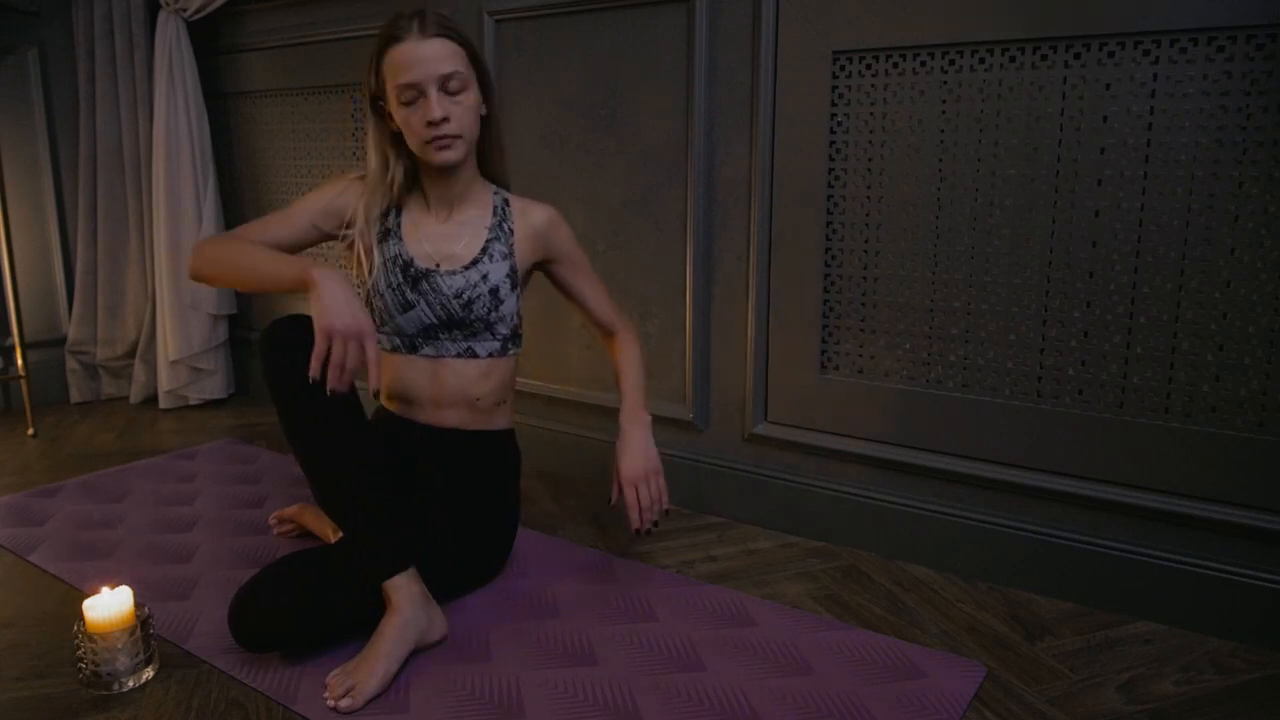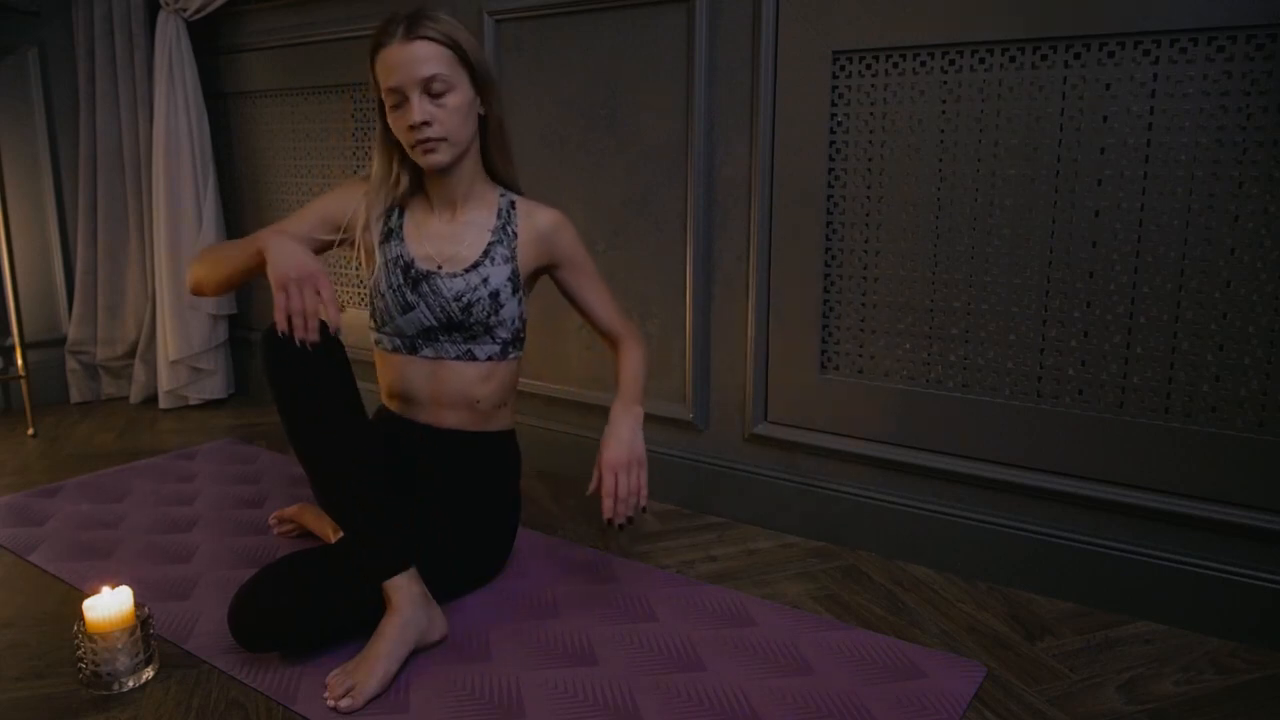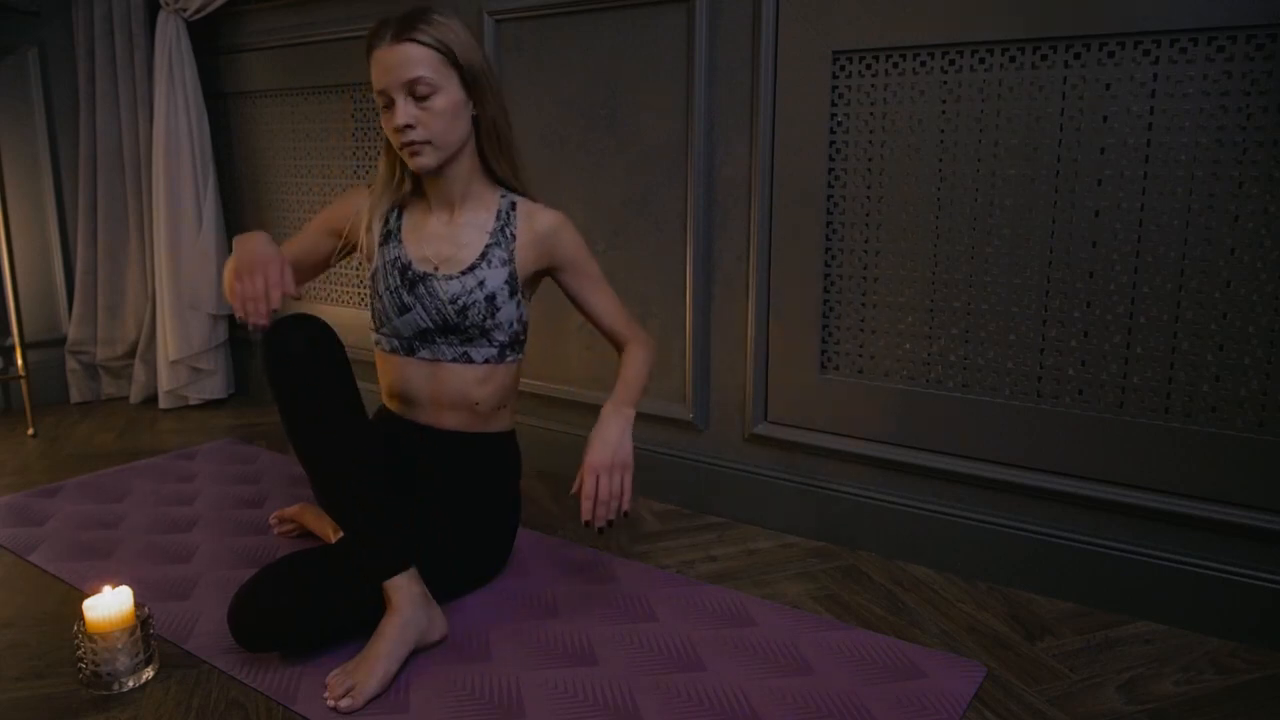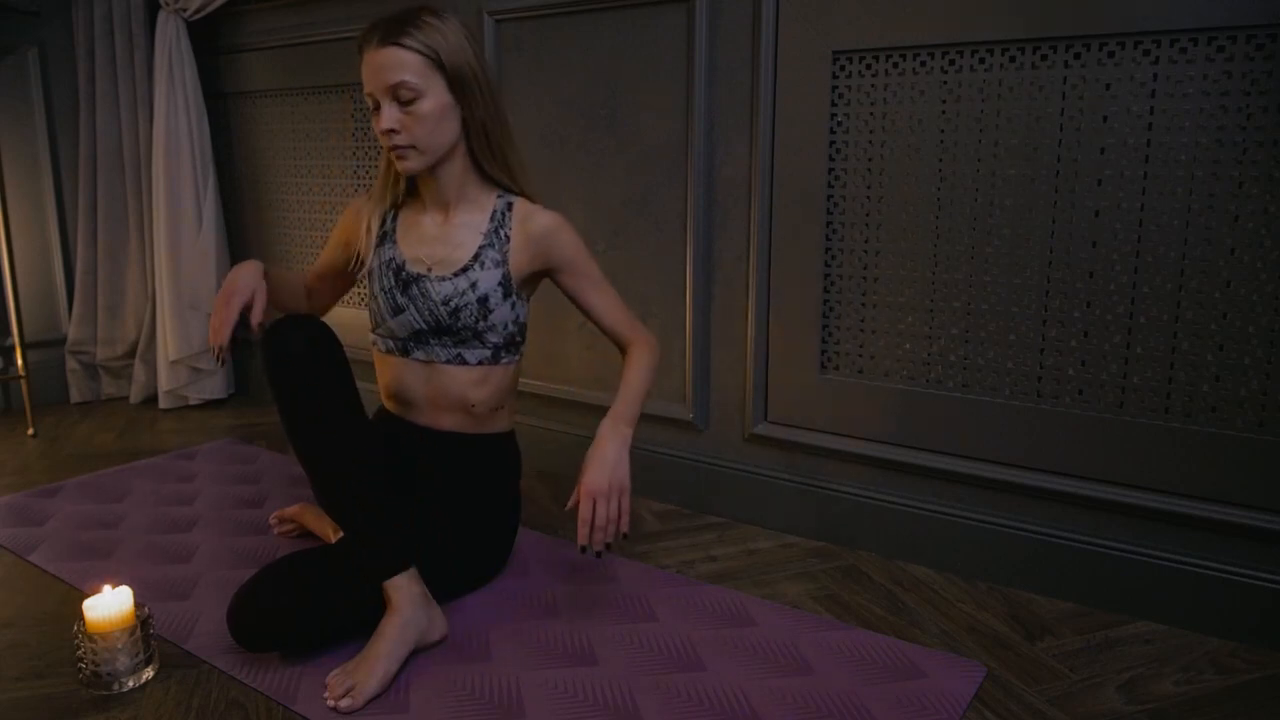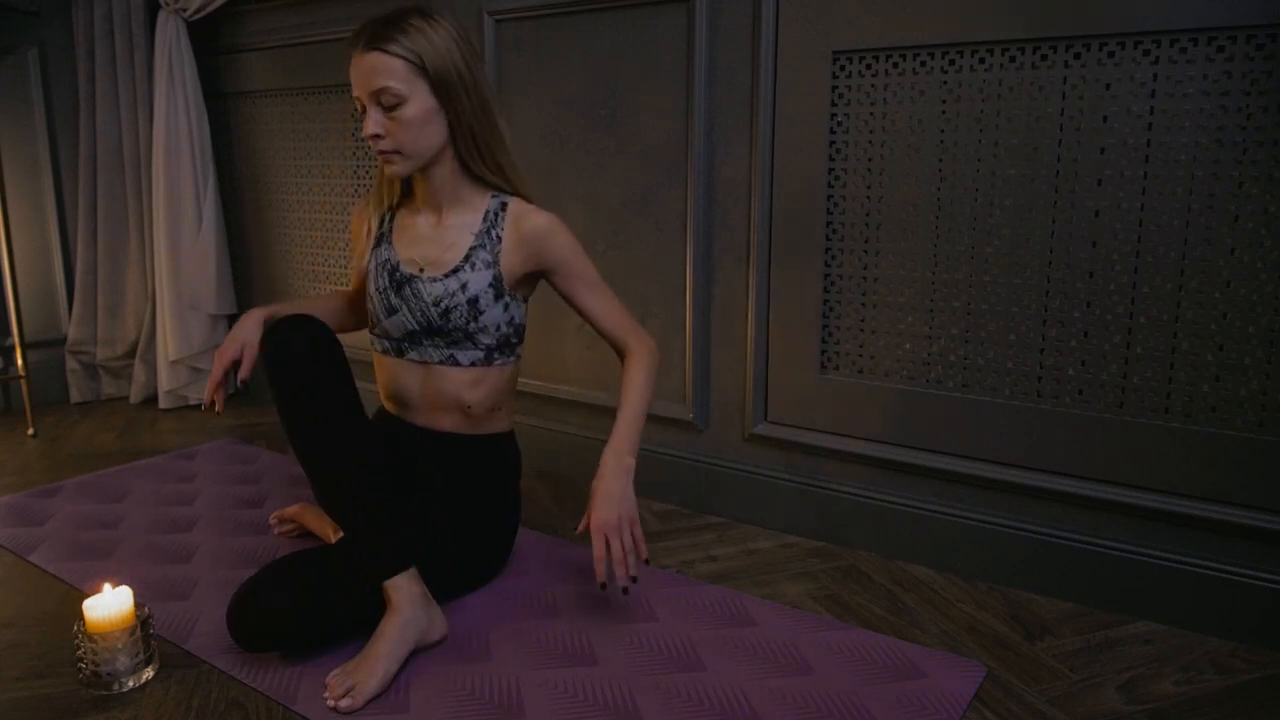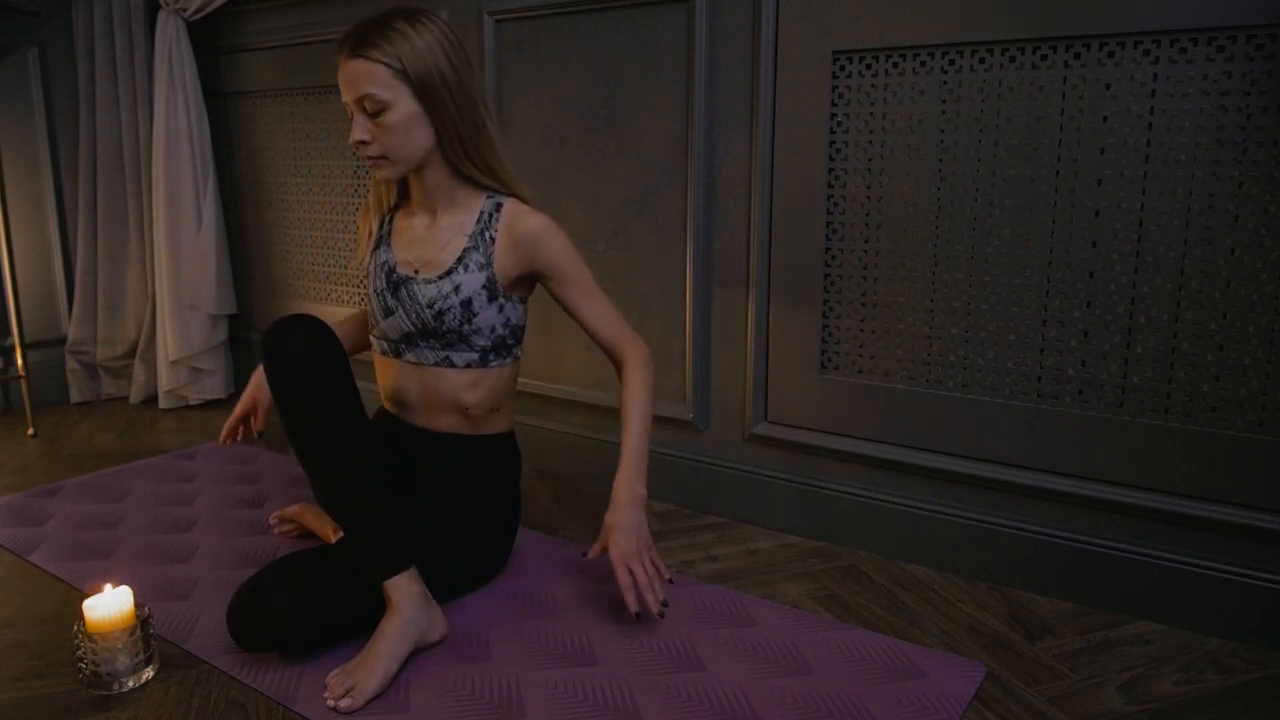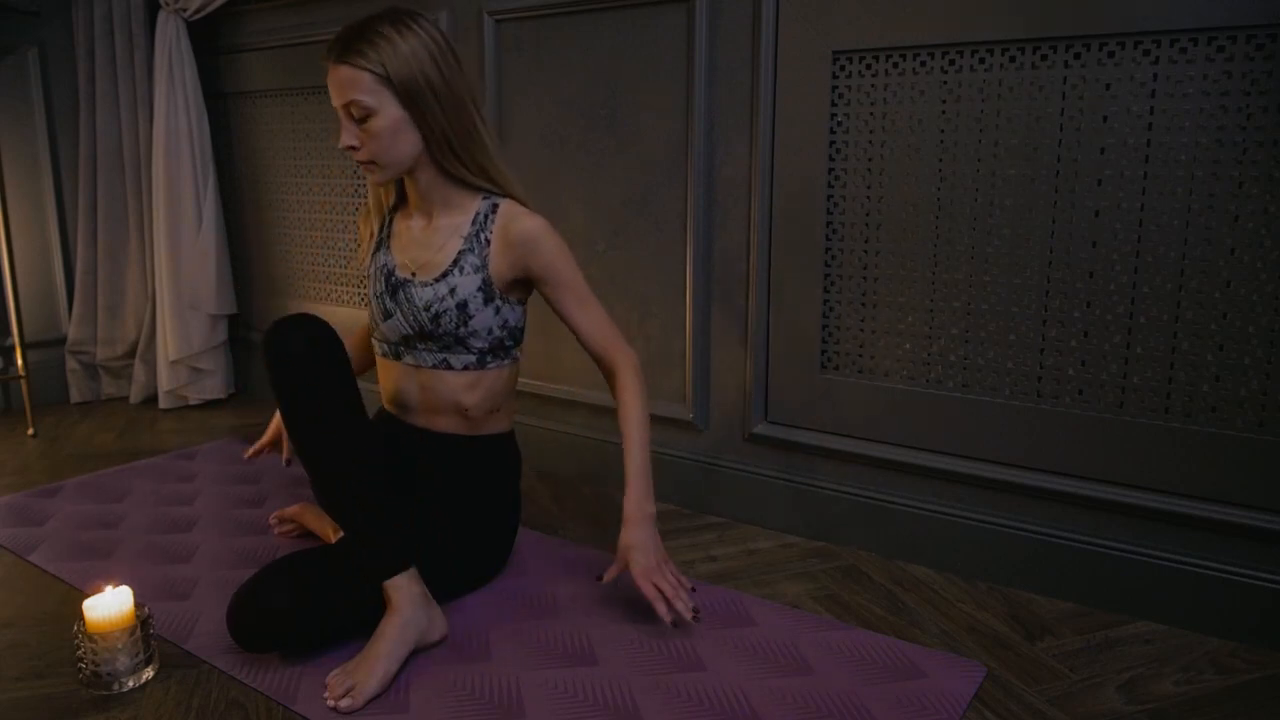
dt=0.2s
person 1, frame 1
left shoulder: (530, 224)
right shoulder: (361, 205)
left elbow: (619, 331)
right elbow: (205, 257)
left wrist: (635, 423)
right wrist: (318, 276)
left hip: (475, 483)
right hip: (388, 457)
left knee: (262, 617)
right knee: (289, 338)
left ankle: (348, 522)
person 1, frame 2
left shoulder: (536, 227)
right shoulder: (363, 208)
left elbow: (626, 339)
right elbow: (202, 277)
left wrist: (625, 417)
right wrist: (273, 247)
left hip: (474, 485)
right hip: (387, 456)
left knee: (262, 616)
right knee: (292, 336)
left ankle: (347, 525)
right ankle: (359, 527)
person 1, frame 3
left shoulder: (537, 229)
right shoulder: (367, 213)
left elbow: (634, 343)
right elbow: (256, 290)
left wrist: (616, 418)
right wrist: (253, 246)
left hip: (475, 484)
right hip: (387, 455)
left knee: (262, 616)
right knee: (297, 337)
left ankle: (350, 522)
right ankle: (360, 520)
person 1, frame 4
left shoulder: (532, 230)
right shoulder: (371, 217)
left elbow: (639, 344)
right elbow: (317, 293)
left wrist: (612, 439)
right wrist: (256, 274)
left hip: (473, 486)
right hip: (386, 457)
left knee: (260, 617)
right knee: (294, 340)
left ankle: (349, 524)
right ankle: (357, 521)
person 1, frame 5
left shoulder: (525, 231)
right shoulder: (374, 220)
left elbow: (638, 348)
left wrist: (616, 471)
right wrist: (265, 318)
left hip: (472, 486)
right hip: (386, 458)
left knee: (261, 616)
right knee: (295, 339)
left ankle: (349, 525)
right ankle: (371, 543)
person 1, frame 6
left shoulder: (520, 232)
right shoulder: (376, 220)
left elbow: (632, 356)
left wrist: (627, 499)
right wrist: (285, 376)
left hip: (471, 489)
right hip: (388, 458)
left knee: (262, 615)
right knee: (294, 336)
left ankle: (350, 526)
right ankle: (356, 520)
person 1, frame 7
left shoulder: (516, 233)
right shoulder: (377, 223)
left elbow: (622, 366)
left wrist: (638, 518)
right wrist: (308, 399)
left hip: (473, 489)
right hip: (388, 457)
left knee: (262, 616)
right knee: (296, 336)
left ankle: (349, 522)
right ankle: (361, 519)
